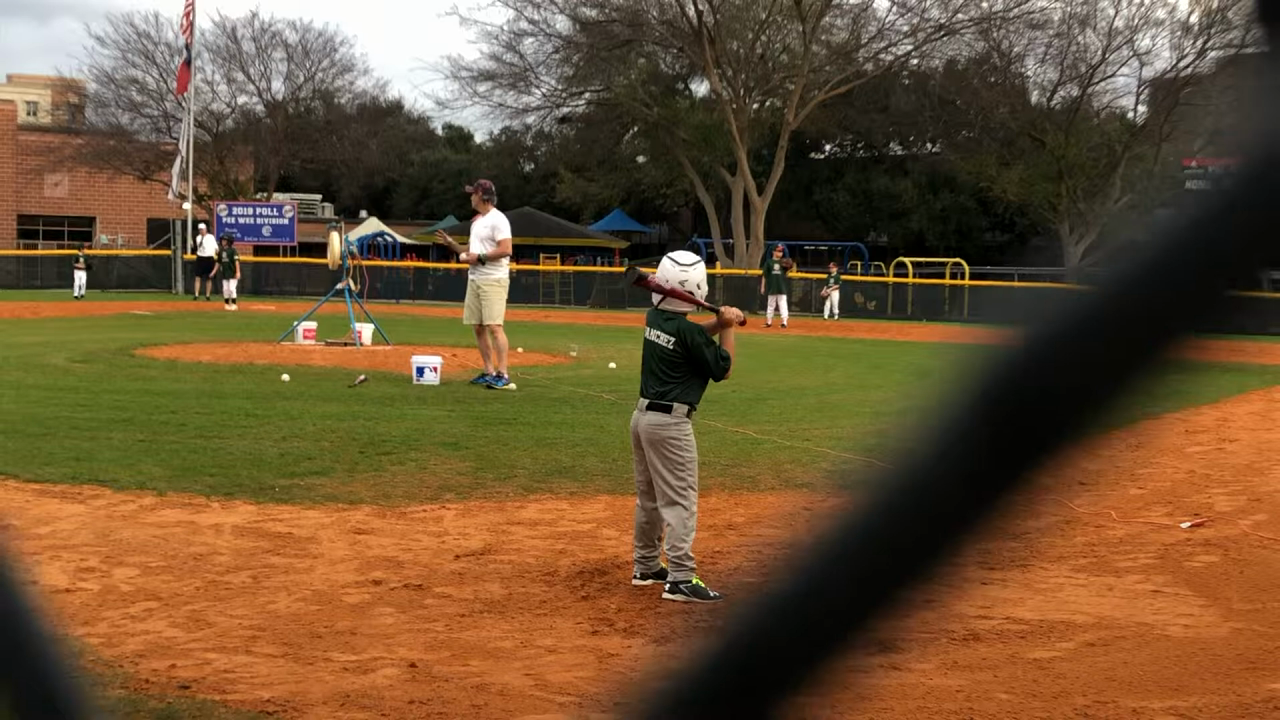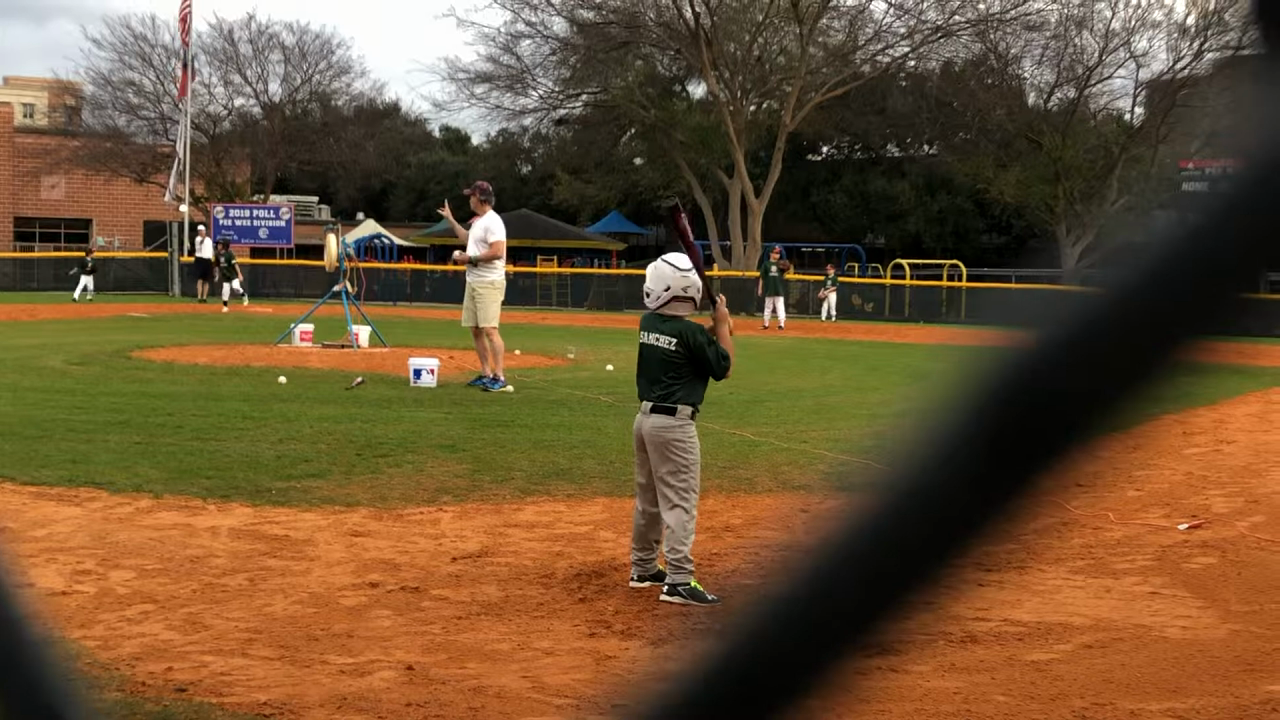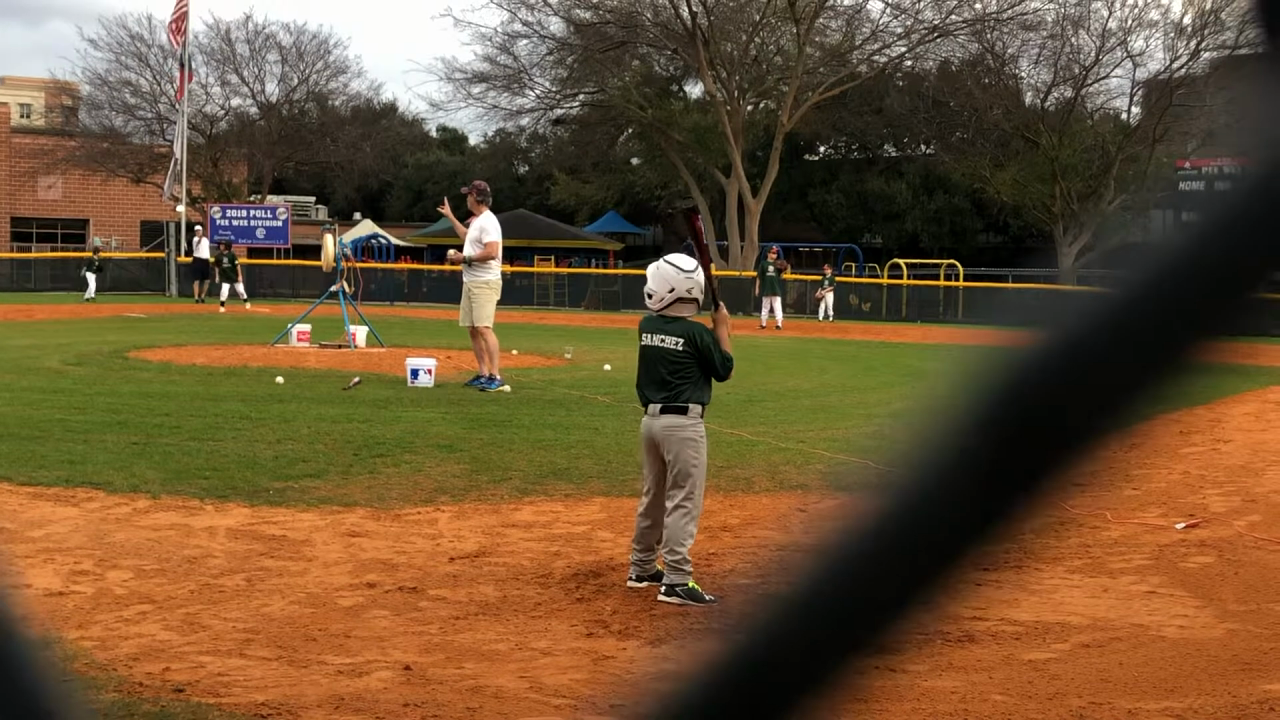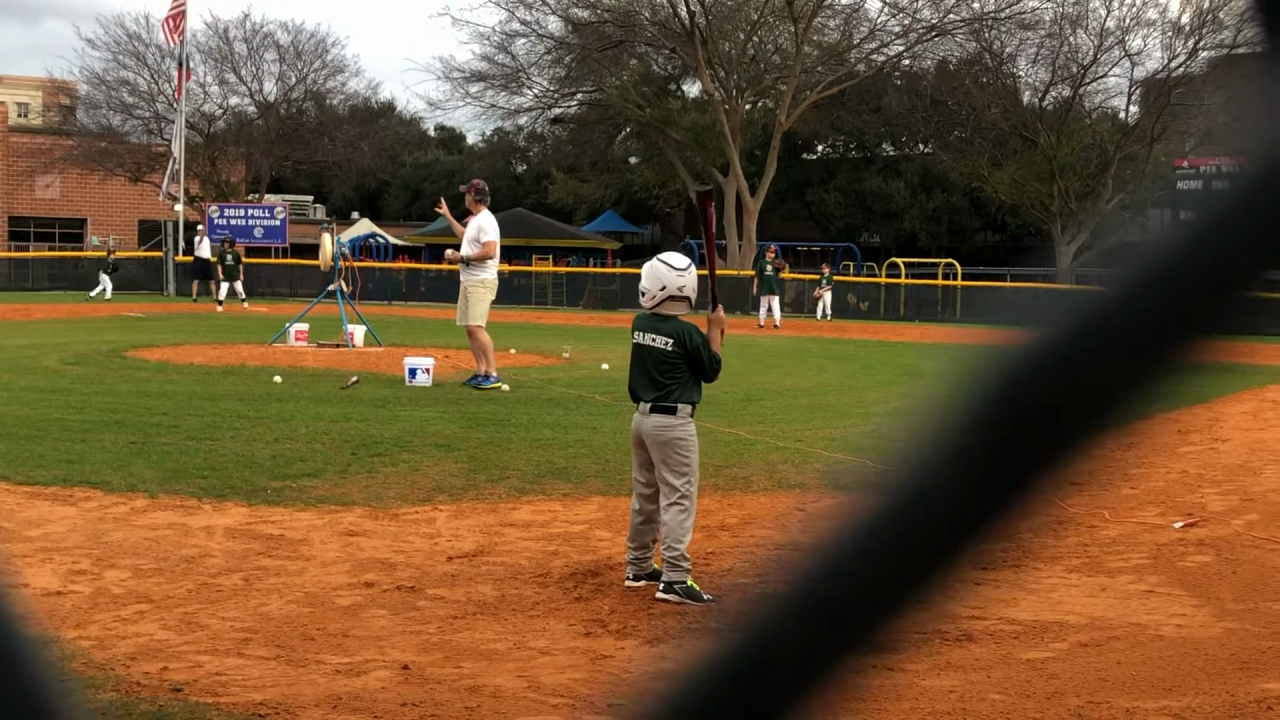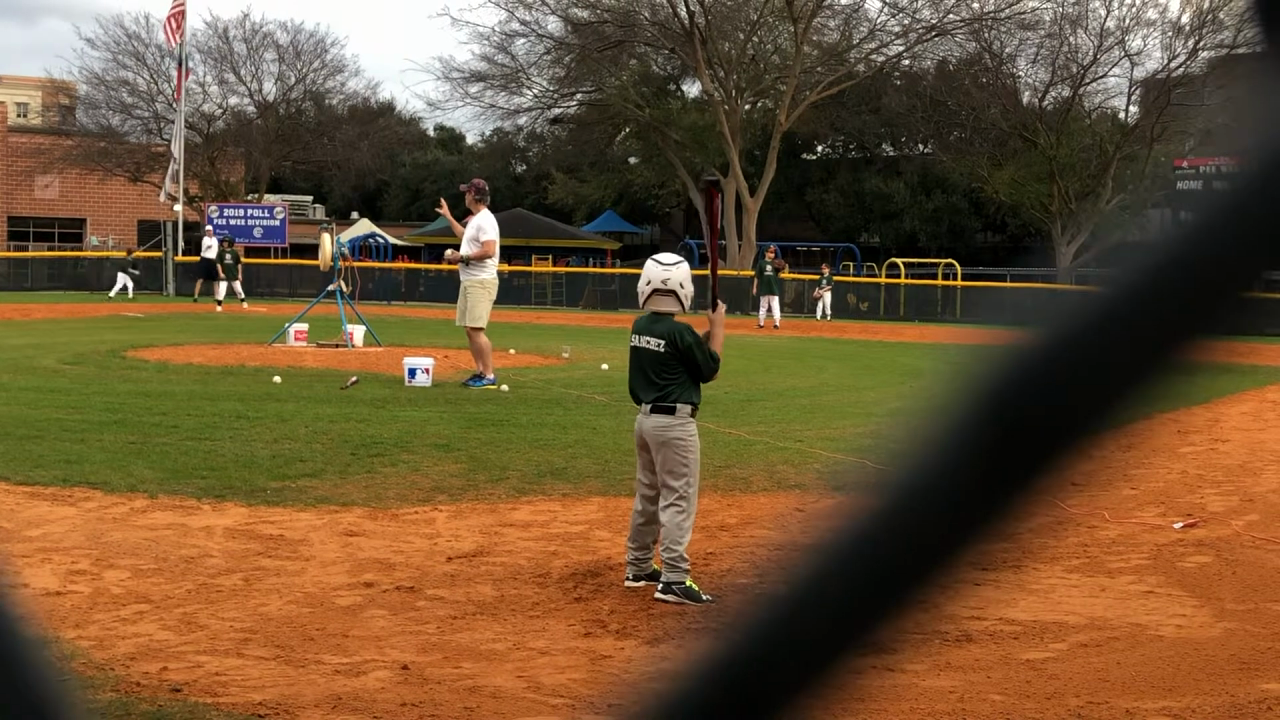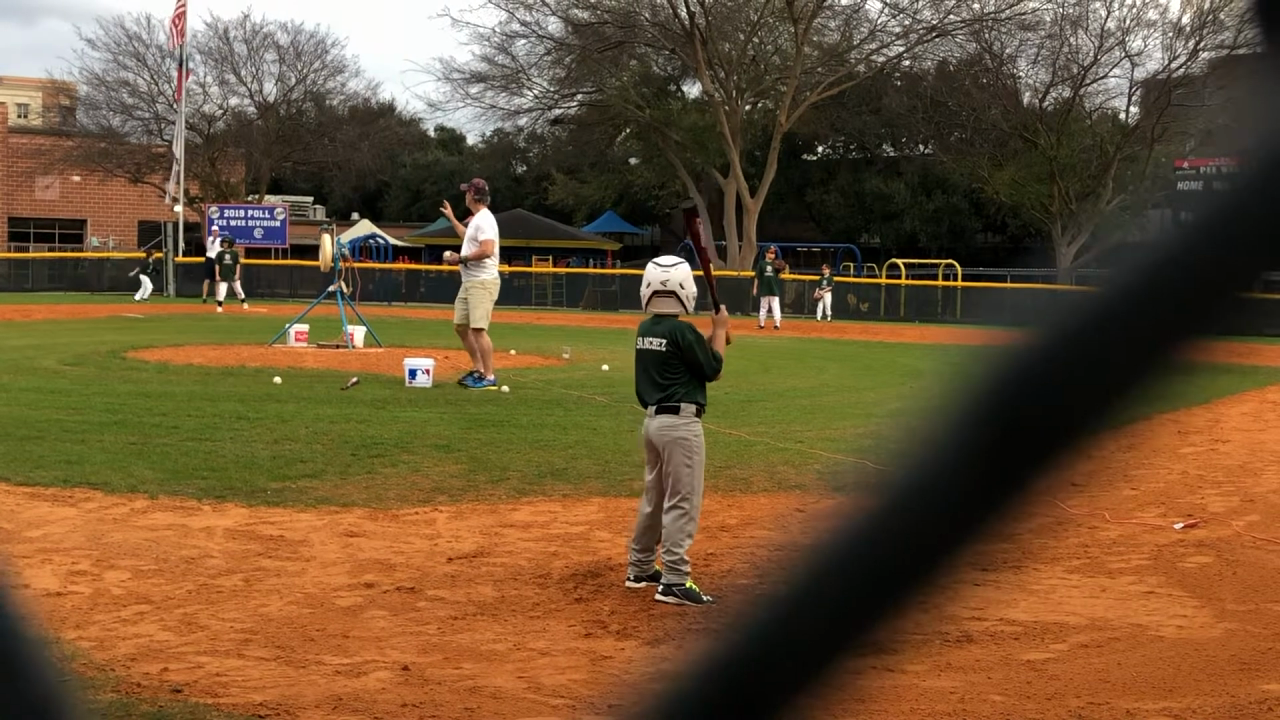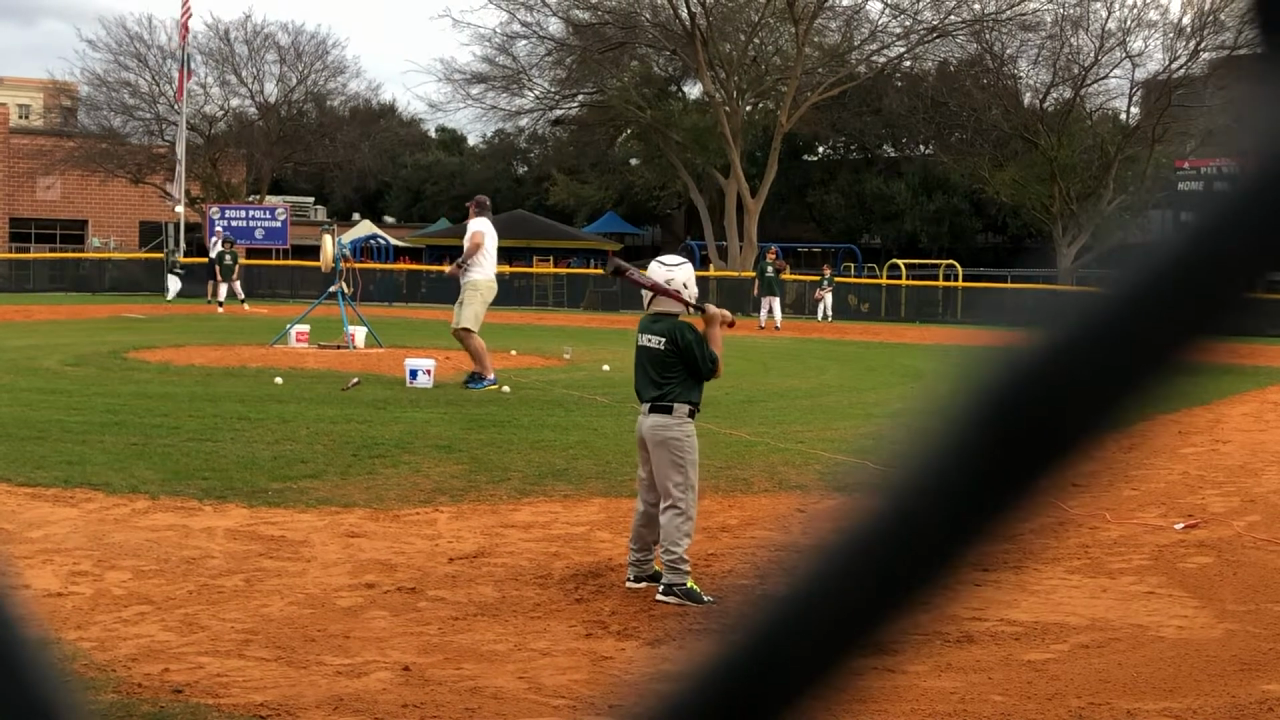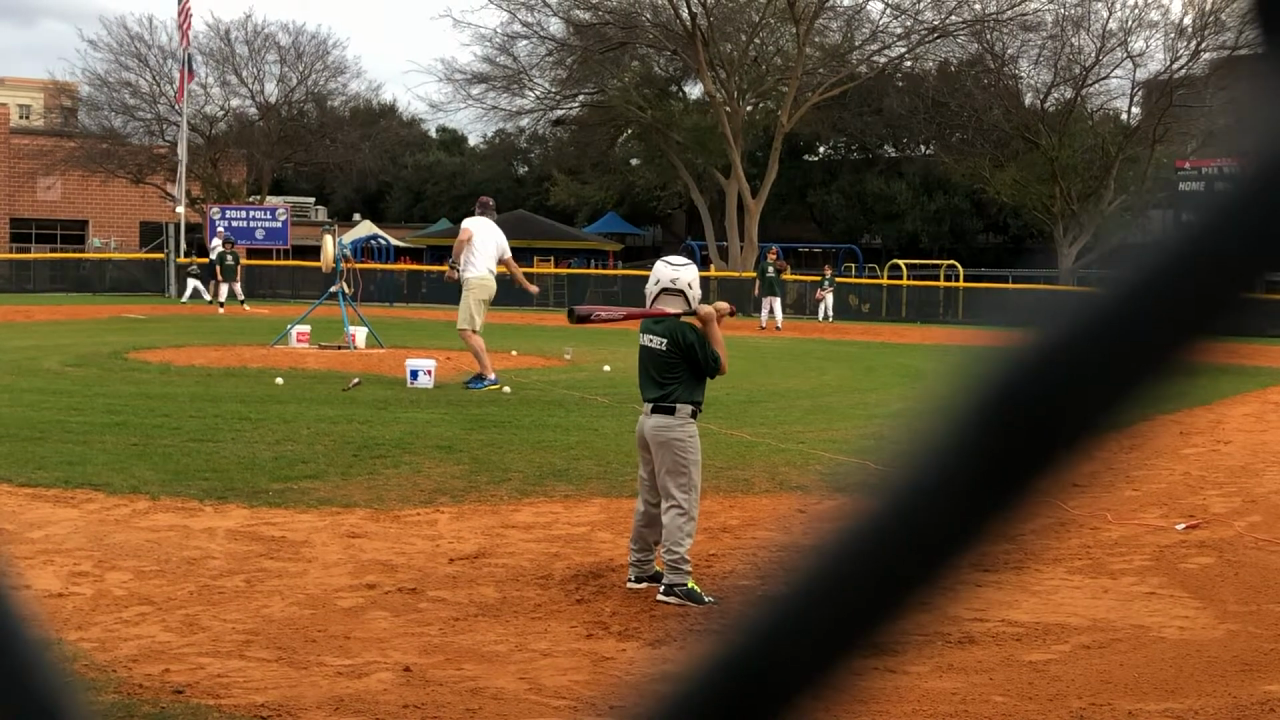
dt=0.3s
person 1, frame 1
left shoulder: (654, 317)
right shoulder: (688, 331)
right elbow: (723, 369)
left wrist: (718, 323)
right wrist: (727, 329)
left hip: (642, 416)
right hip: (670, 422)
left knee: (648, 497)
right knee: (680, 501)
left ankle: (646, 566)
right ankle: (680, 579)
person 1, frame 2
left shoulder: (647, 322)
right shoulder: (690, 331)
right elbow: (723, 368)
left wrist: (712, 328)
right wrist: (722, 325)
left hip: (645, 418)
right hip: (675, 424)
left knee: (649, 498)
right knee: (680, 502)
left ankle: (643, 568)
right ankle: (678, 581)
person 1, frame 3
left shoulder: (646, 326)
right shoulder: (696, 332)
right elbow: (725, 370)
left wrist: (714, 331)
right wrist: (721, 327)
left hip: (651, 421)
right hip: (683, 425)
left knee: (652, 498)
right knee: (683, 503)
left ankle: (642, 568)
right ankle: (676, 582)
person 1, frame 4
left shoulder: (640, 324)
right shoulder: (687, 332)
right elbow: (712, 372)
left wrist: (709, 332)
right wrist: (714, 330)
left hip: (642, 418)
right hip: (673, 423)
left knee: (645, 496)
right knee: (679, 499)
left ankle: (638, 567)
right ankle: (675, 579)
person 1, frame 5
left shoulder: (639, 326)
right shoulder: (680, 331)
right elbow: (710, 371)
left wrist: (706, 335)
right wrist: (717, 328)
left hip: (645, 419)
right hip: (674, 423)
left knee: (647, 496)
right knee: (678, 500)
left ankle: (638, 567)
right ankle: (674, 580)
person 1, frame 6
left shoulder: (645, 329)
right shoulder: (682, 330)
right elbow: (714, 371)
left wrist: (712, 334)
right wrist: (719, 330)
left hip: (653, 420)
right hip: (680, 423)
left knee: (654, 498)
right knee: (682, 502)
left ankle: (640, 568)
right ankle: (674, 582)
person 1, frame 7
left shoulder: (646, 325)
right shoulder: (681, 330)
right elbow: (712, 370)
left wrist: (711, 326)
right wrist: (713, 326)
left hip: (648, 418)
right hip: (674, 423)
left knee: (649, 497)
right knee: (678, 502)
left ankle: (640, 568)
right ankle: (674, 582)
person 1, frame 8
left shoulder: (649, 325)
right shoulder: (683, 331)
right elbow: (719, 366)
left wrist: (712, 320)
right wrist: (711, 323)
left hip: (649, 419)
right hip: (676, 424)
left knee: (650, 497)
right knee: (680, 502)
left ankle: (641, 568)
right ankle: (675, 582)
person 2, frame 1
left shoulder: (497, 219)
right shoulder: (477, 221)
left elbow: (506, 250)
left wrist: (479, 257)
right wrist: (452, 244)
left hip: (493, 281)
right hip: (474, 280)
left knee: (494, 327)
right knee: (478, 328)
left ankle: (503, 374)
right ankle: (489, 372)
person 2, frame 2
left shoulder: (492, 221)
right shoulder: (477, 221)
left elbow: (497, 252)
right elbow: (468, 239)
left wrist: (470, 258)
right wrist: (450, 219)
left hip: (489, 283)
right hip: (473, 282)
left knee: (489, 329)
right knee: (475, 329)
left ankle: (499, 377)
right ankle: (486, 374)
person 2, frame 3
left shoulder: (487, 221)
right shoulder: (476, 221)
left elbow: (491, 253)
left wrist: (464, 258)
right wrist: (450, 216)
left hip: (485, 282)
right hip: (470, 282)
left knee: (484, 329)
right knee: (472, 330)
left ankle: (495, 377)
right ankle: (483, 374)
person 2, frame 4
left shoulder: (486, 220)
right shoulder: (474, 220)
left elbow: (489, 252)
left wrist: (462, 258)
right wrist: (448, 216)
left hip: (482, 281)
right hip: (467, 281)
left knee: (476, 327)
right knee: (469, 329)
left ankle: (492, 374)
right ankle: (481, 373)
person 2, frame 5
left shoulder: (485, 220)
right shoulder: (474, 219)
left elbow: (489, 252)
left wrist: (462, 257)
right wrist: (448, 216)
left hip: (482, 282)
right hip: (468, 281)
left knee: (476, 330)
right knee: (470, 330)
left ankle: (489, 376)
right ankle: (480, 373)
person 2, frame 6
left shoulder: (483, 218)
right shoulder: (476, 219)
left elbow: (486, 251)
left wrist: (460, 258)
right wrist: (453, 220)
left hip: (483, 282)
right hip: (470, 281)
left knee: (478, 329)
right knee: (461, 326)
left ankle: (489, 377)
right ankle: (477, 370)
person 2, frame 7
left shoulder: (477, 223)
right shoulder: (485, 226)
left elbow: (477, 242)
left wrist: (458, 263)
left hip: (479, 285)
right hip: (471, 285)
left knee: (467, 331)
right knee: (457, 330)
left ankle: (489, 376)
right ankle: (478, 369)
person 2, frame 8
left shoulder: (471, 221)
right shoulder: (498, 232)
left elbow: (462, 239)
right elbow: (511, 265)
left wrist: (452, 265)
right wrist: (526, 285)
left hip: (476, 281)
right hip: (488, 282)
left knee: (466, 331)
right knee: (471, 330)
left ankle: (490, 376)
right ankle: (484, 373)
